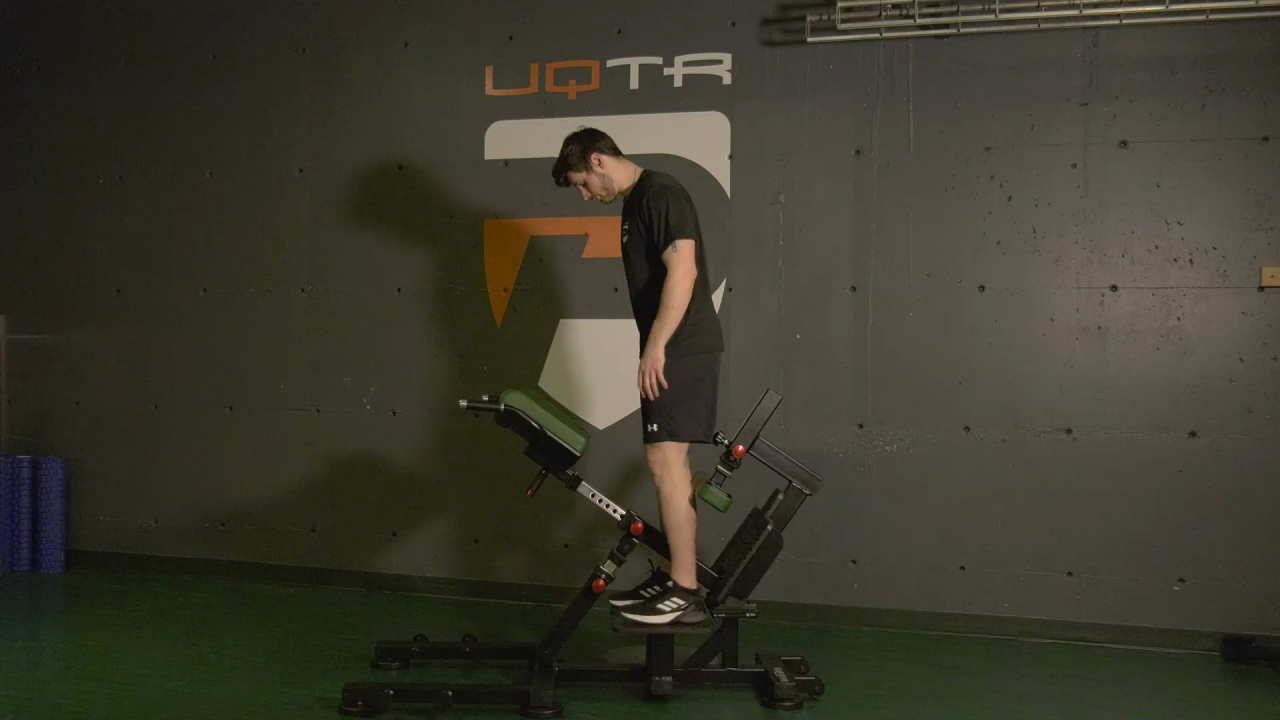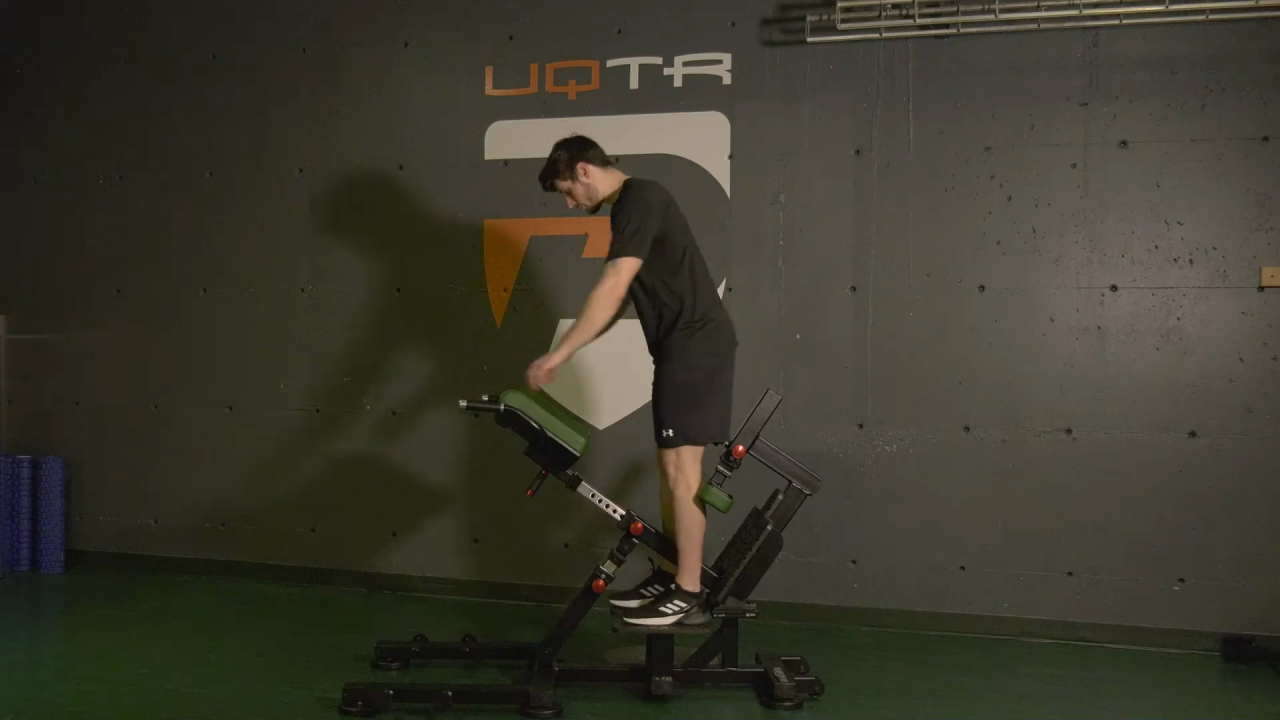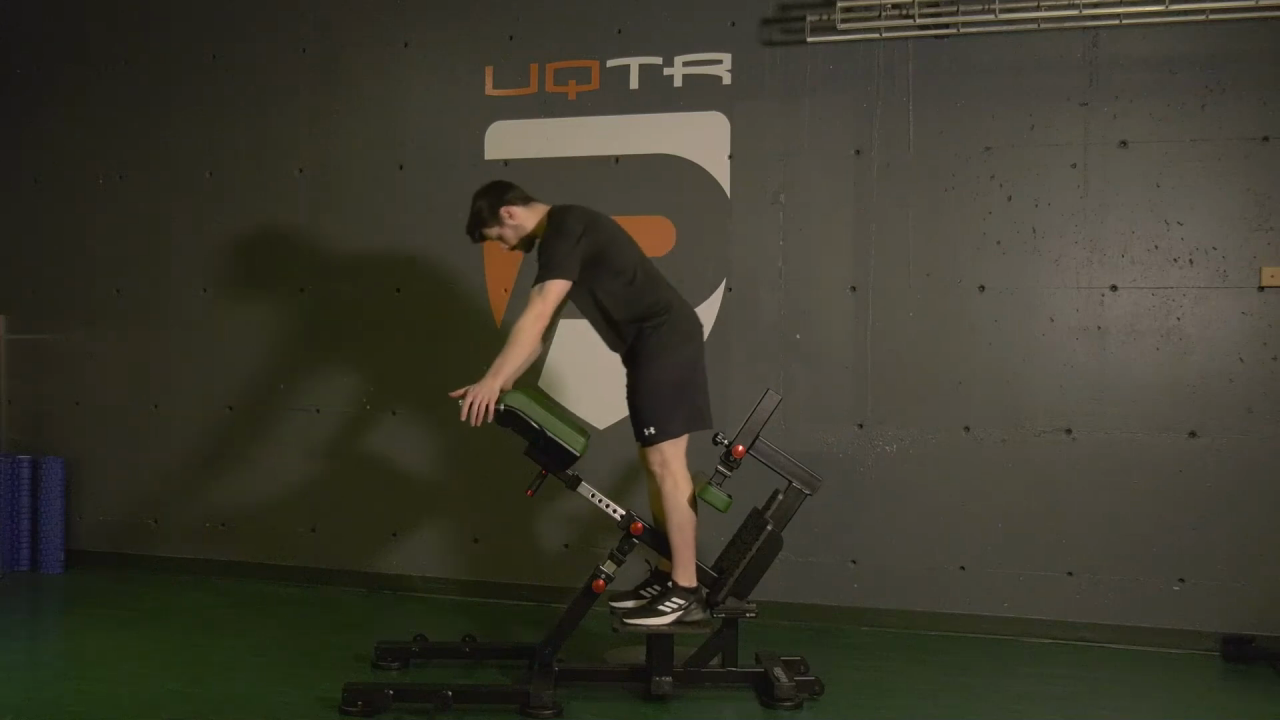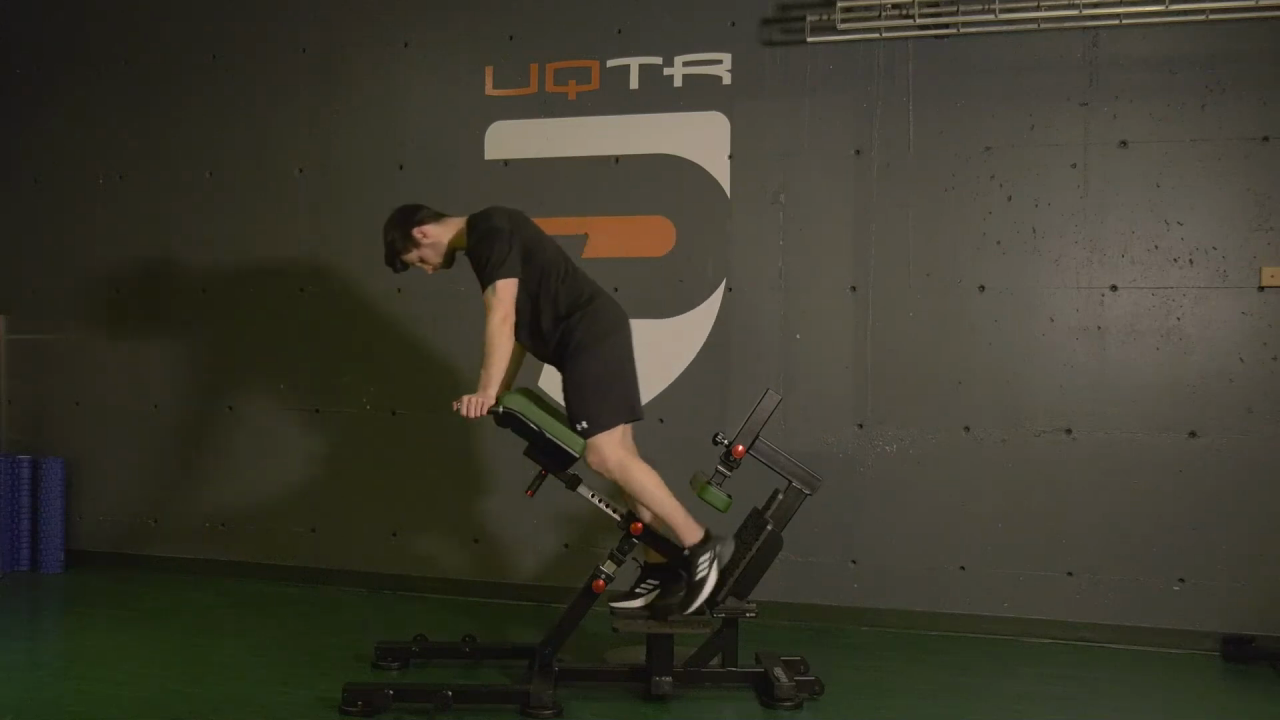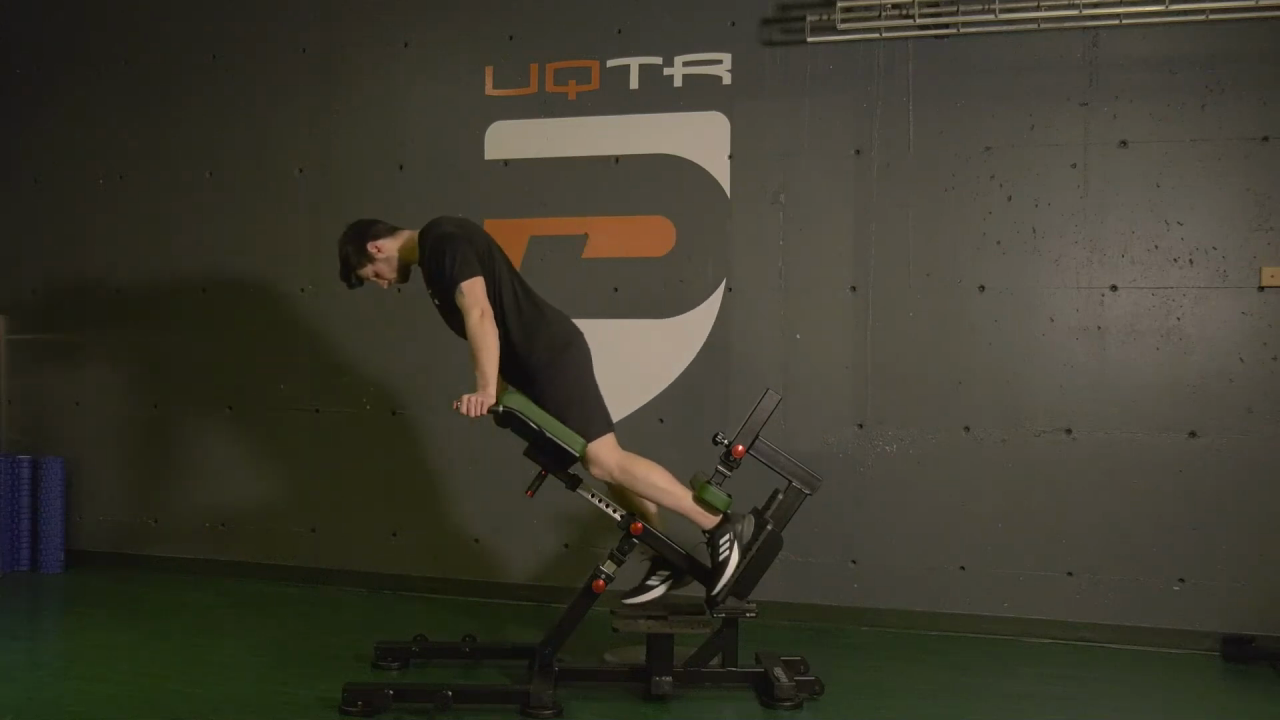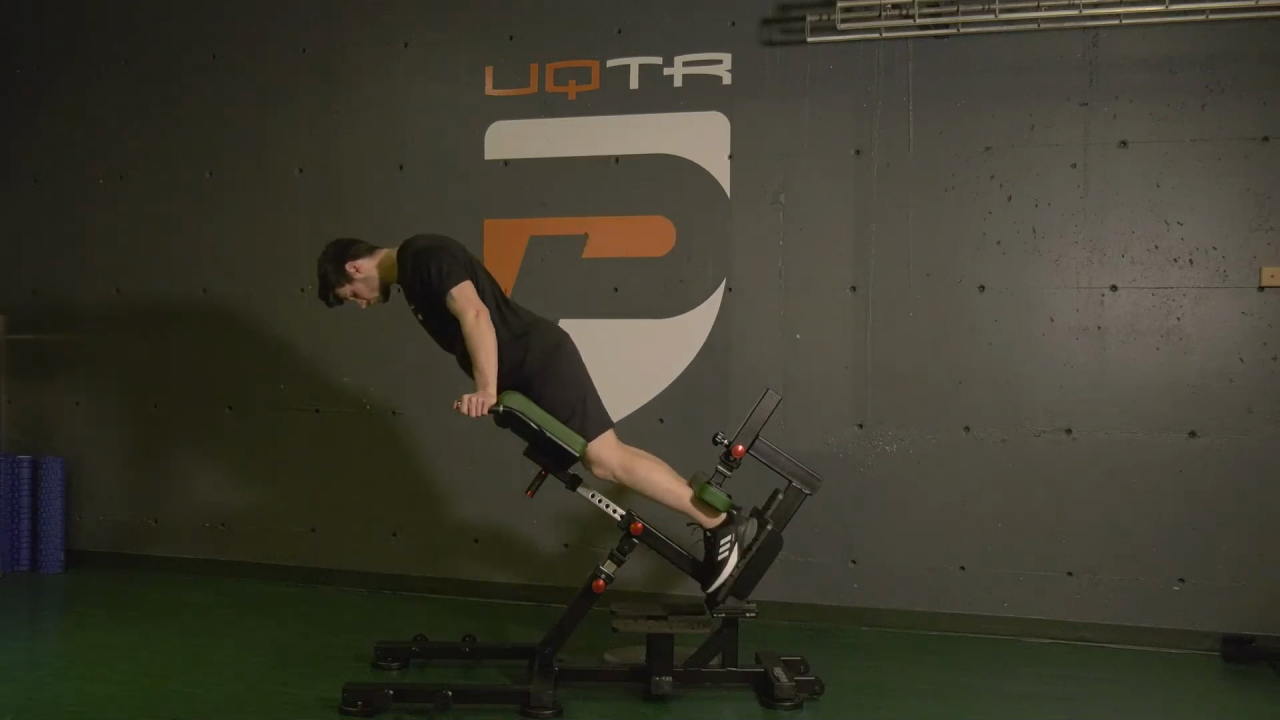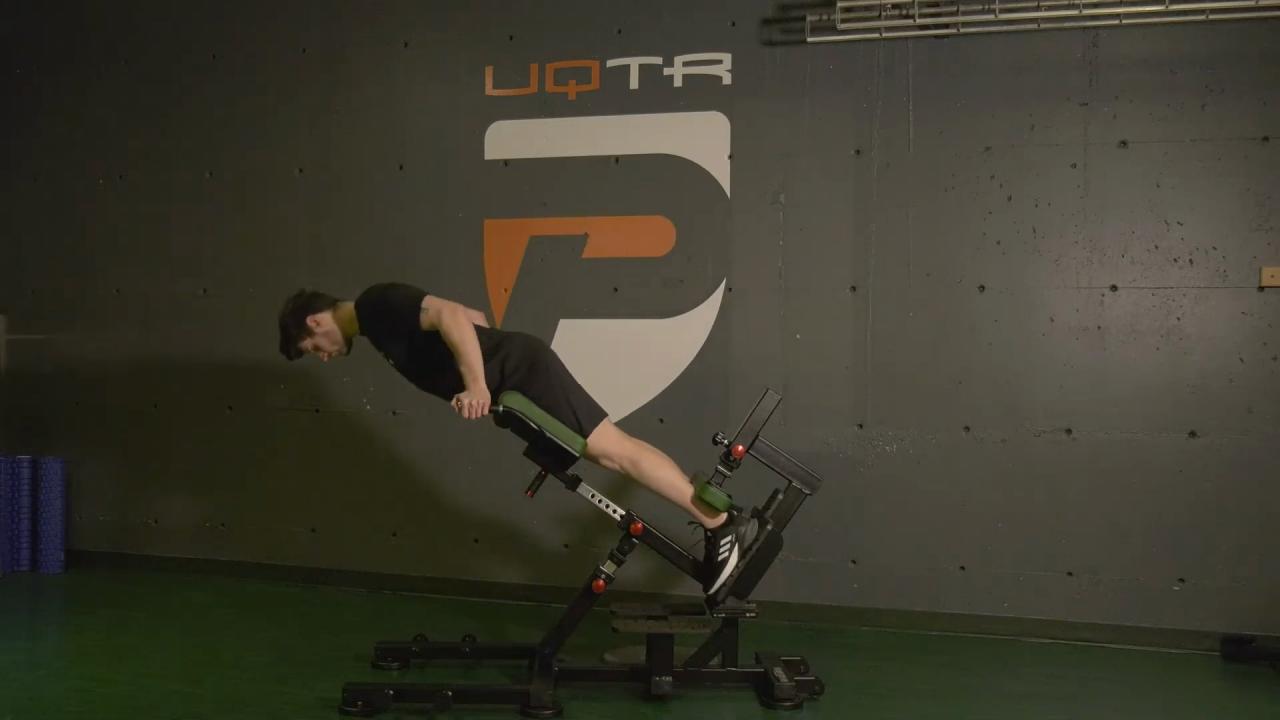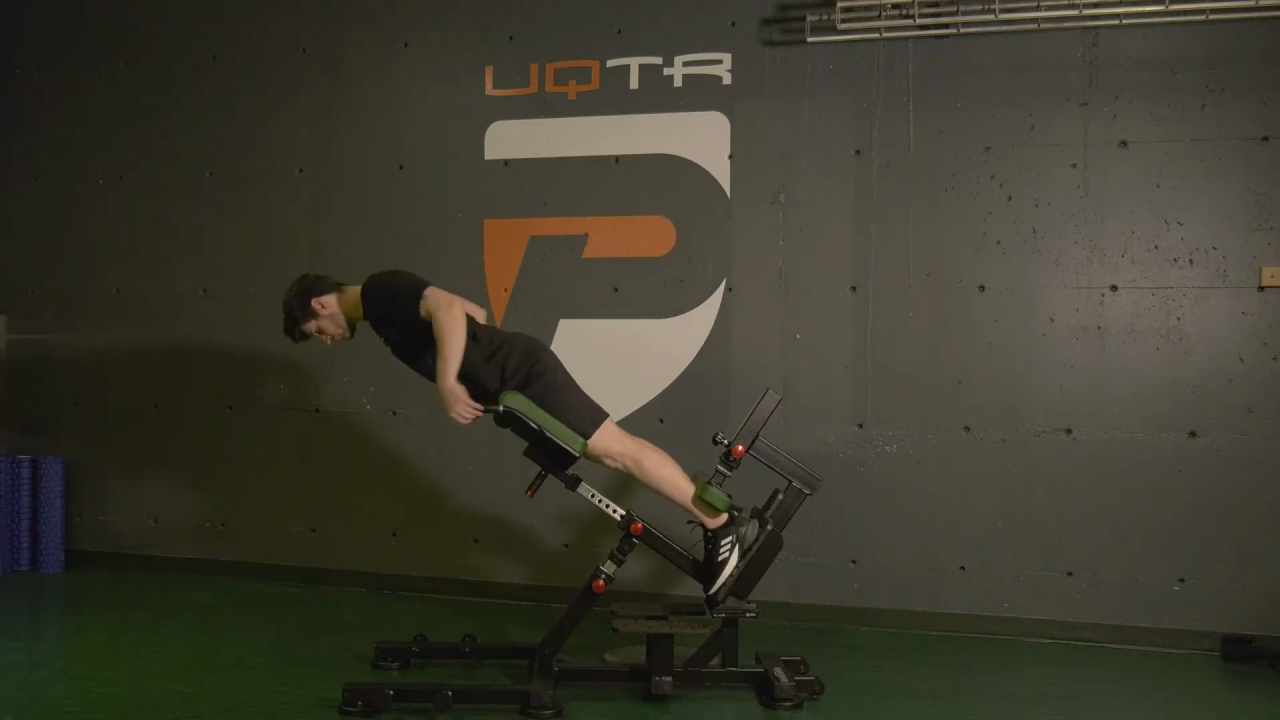
dt=0.5s
person 1, frame 1
left shoulder: (660, 193)
right shoulder: (635, 202)
left elbow: (683, 271)
left wrist: (655, 347)
left hip: (682, 350)
right hip: (669, 350)
left knee: (665, 461)
right knee: (668, 462)
left ankle: (685, 591)
right ankle: (670, 576)
person 1, frame 2
left shoulder: (639, 202)
right shoulder: (631, 203)
left elbow: (612, 288)
right elbow: (618, 297)
left wrist: (559, 354)
right wrist: (566, 350)
left hip: (696, 344)
right hip: (681, 345)
left knee: (680, 466)
right knee: (673, 464)
left ankle: (688, 594)
right ankle: (669, 576)
person 1, frame 3
left shoulder: (565, 229)
right shoulder: (562, 232)
left elbow: (536, 317)
right elbow: (540, 329)
left wrist: (490, 383)
right wrist: (501, 384)
left hip: (665, 340)
right hip: (652, 344)
left knee: (664, 462)
right knee: (656, 463)
left ankle: (685, 591)
right ankle: (667, 575)
person 1, frame 4
left shoulder: (490, 230)
right shoulder: (479, 244)
left elbow: (502, 317)
right elbow: (516, 322)
left wrist: (486, 391)
right wrist: (499, 391)
left hip: (592, 334)
right hip: (584, 341)
left knee: (606, 455)
right knee: (614, 455)
left ankle: (699, 545)
right ankle: (661, 568)
person 1, frame 5
left shoulder: (443, 239)
right shoulder: (434, 254)
left elbow: (479, 313)
left wrist: (485, 389)
right wrist: (495, 391)
left hip: (551, 355)
right hip: (540, 359)
left knee: (604, 461)
right knee: (603, 460)
left ankle: (720, 525)
right ankle: (666, 559)
person 1, frame 6
left shoulder: (423, 256)
right shoulder: (412, 273)
left elbow: (475, 313)
left wrist: (486, 390)
right wrist: (491, 389)
left hip: (539, 359)
right hip: (529, 367)
left knee: (606, 458)
right knee: (606, 456)
left ankle: (723, 523)
right ankle: (714, 516)
person 1, frame 7
left shoulder: (378, 303)
right shoulder: (377, 319)
left elbow: (450, 315)
right elbow: (475, 315)
left wrist: (477, 387)
left hip: (522, 370)
right hip: (513, 377)
left knee: (613, 448)
right knee: (610, 450)
left ankle: (722, 524)
right ankle: (713, 517)
person 1, frame 8
left shoulder: (382, 288)
right shoulder: (378, 309)
left elbow: (449, 307)
right elbow: (476, 310)
left wrist: (448, 384)
left hip: (521, 371)
right hip: (512, 380)
left knee: (615, 448)
right knee: (613, 449)
left ankle: (723, 524)
right ankle: (715, 520)
